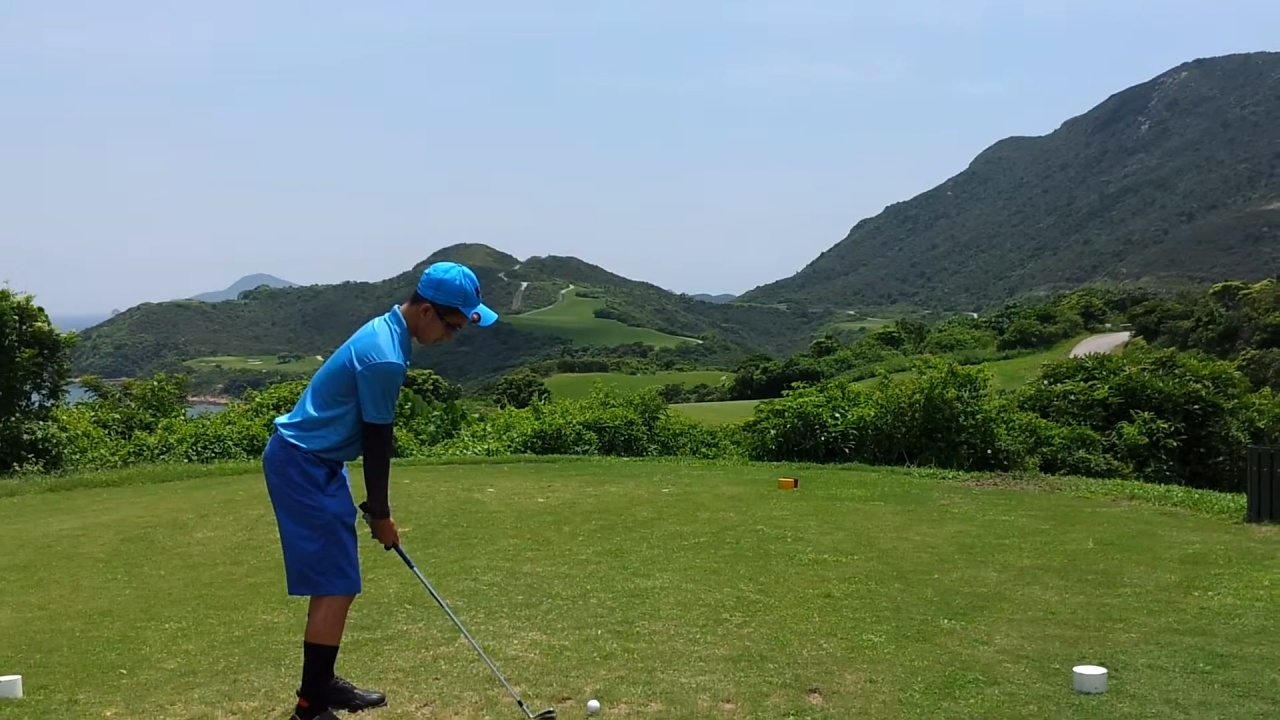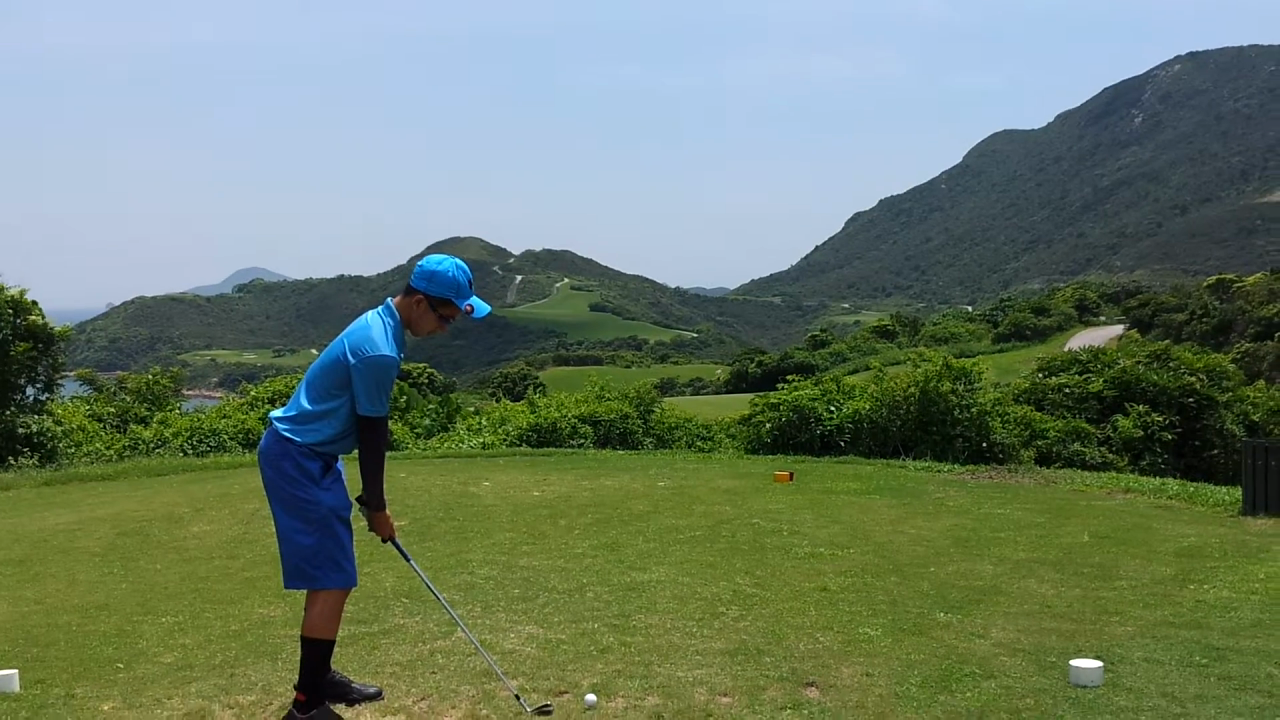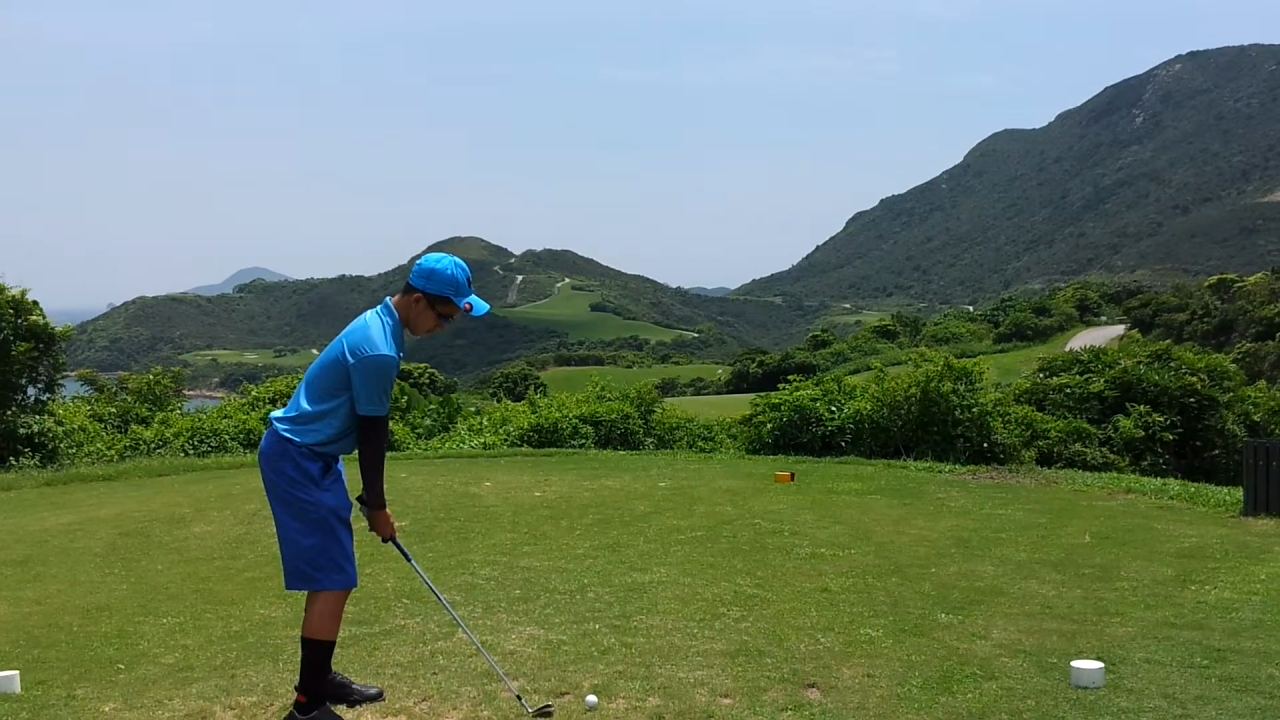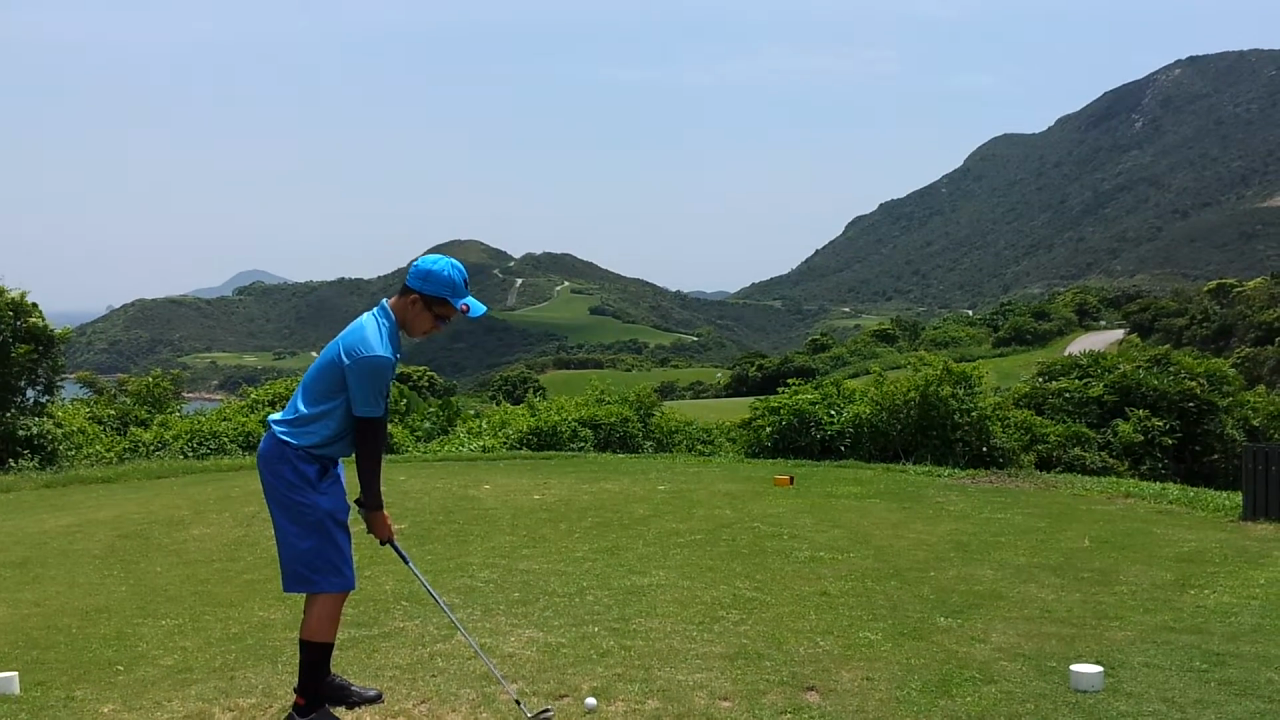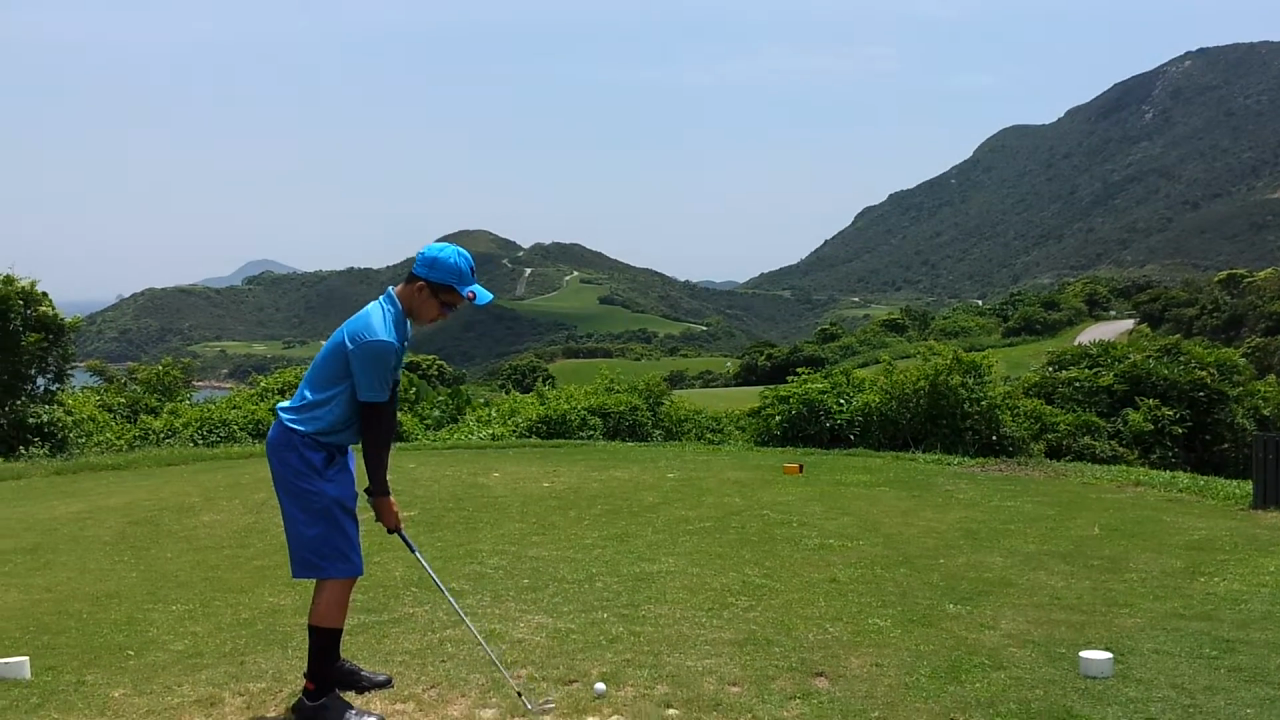
dt=0.1s
person 1, frame 1
left shoulder: (387, 330)
right shoulder: (386, 358)
left elbow: (379, 434)
right elbow: (376, 442)
left wrist: (379, 503)
right wrist: (380, 514)
left hip: (312, 458)
right hip: (303, 464)
left knee: (333, 581)
right knee: (335, 585)
left ankle: (322, 683)
person 1, frame 2
left shoulder: (380, 324)
right shoulder: (379, 350)
left elbow: (374, 427)
right elbow: (370, 434)
left wrist: (373, 497)
right wrist: (377, 506)
left hip: (307, 452)
right hip: (298, 458)
left knee: (328, 574)
right knee: (332, 579)
left ankle: (319, 676)
person 1, frame 3
left shoulder: (381, 324)
right shoulder: (378, 350)
left elbow: (375, 427)
right elbow: (370, 434)
left wrist: (373, 497)
right wrist: (377, 506)
left hip: (308, 453)
right hip: (298, 458)
left knee: (329, 575)
right knee: (333, 579)
left ankle: (320, 677)
person 1, frame 4
left shoulder: (380, 329)
right shoulder: (373, 351)
left elbow: (375, 426)
right elbow: (366, 435)
left wrist: (371, 496)
right wrist: (374, 506)
left hip: (313, 458)
right hip: (296, 461)
left knee: (328, 577)
right knee: (331, 581)
left ankle: (319, 679)
person 1, frame 5
left shoulder: (391, 319)
right shoulder: (379, 337)
left elbow: (385, 413)
right elbow: (372, 421)
left wrist: (379, 483)
right wrist: (381, 493)
left hip: (323, 445)
right hip: (304, 448)
left knee: (338, 564)
right knee: (339, 568)
left ankle: (329, 665)
